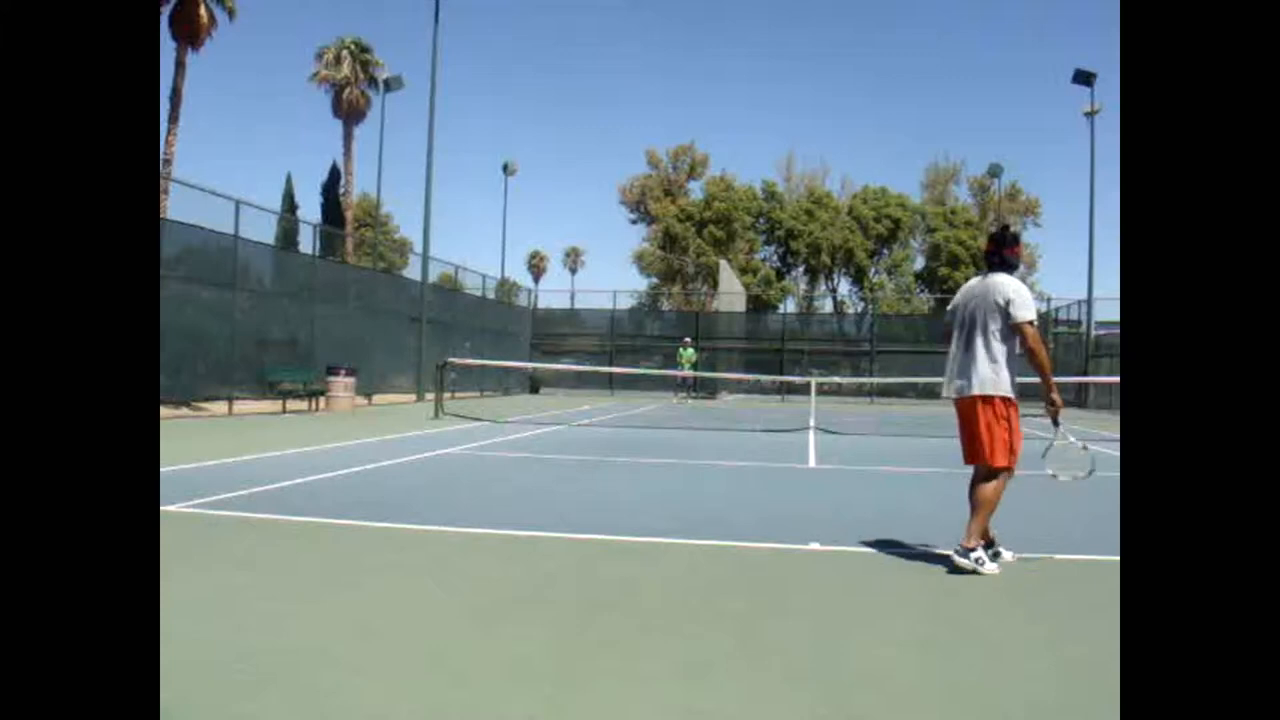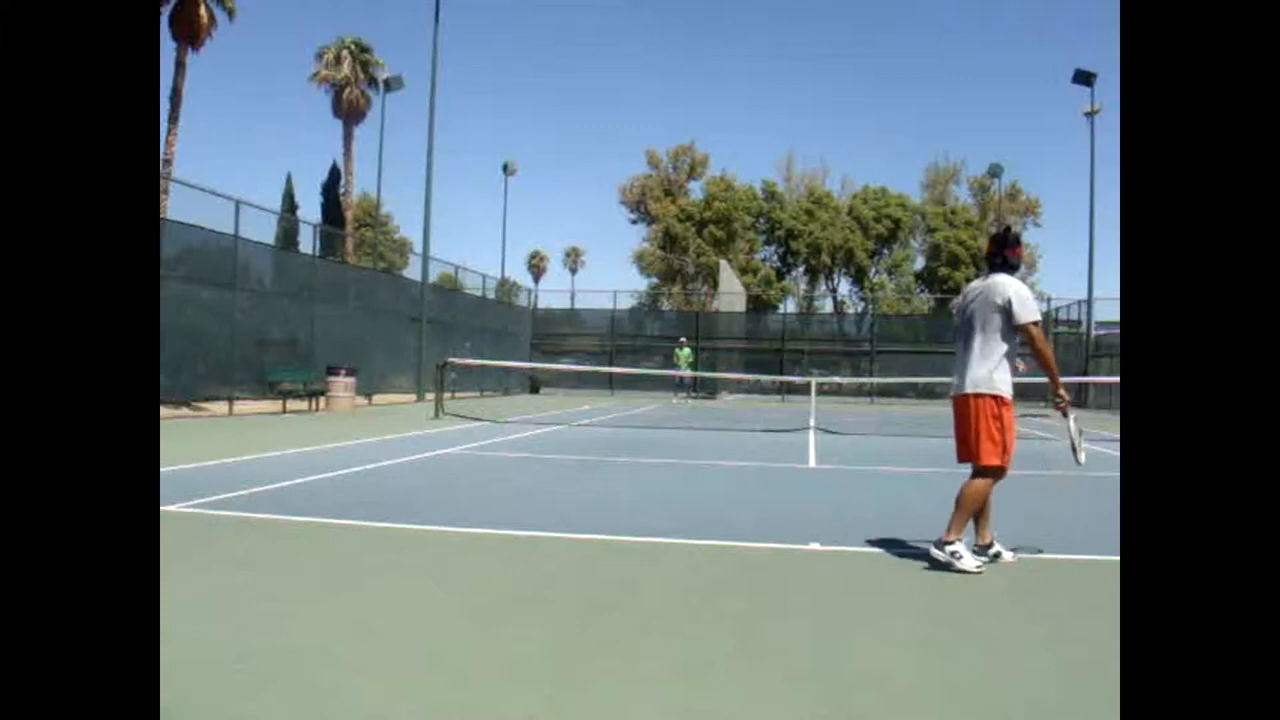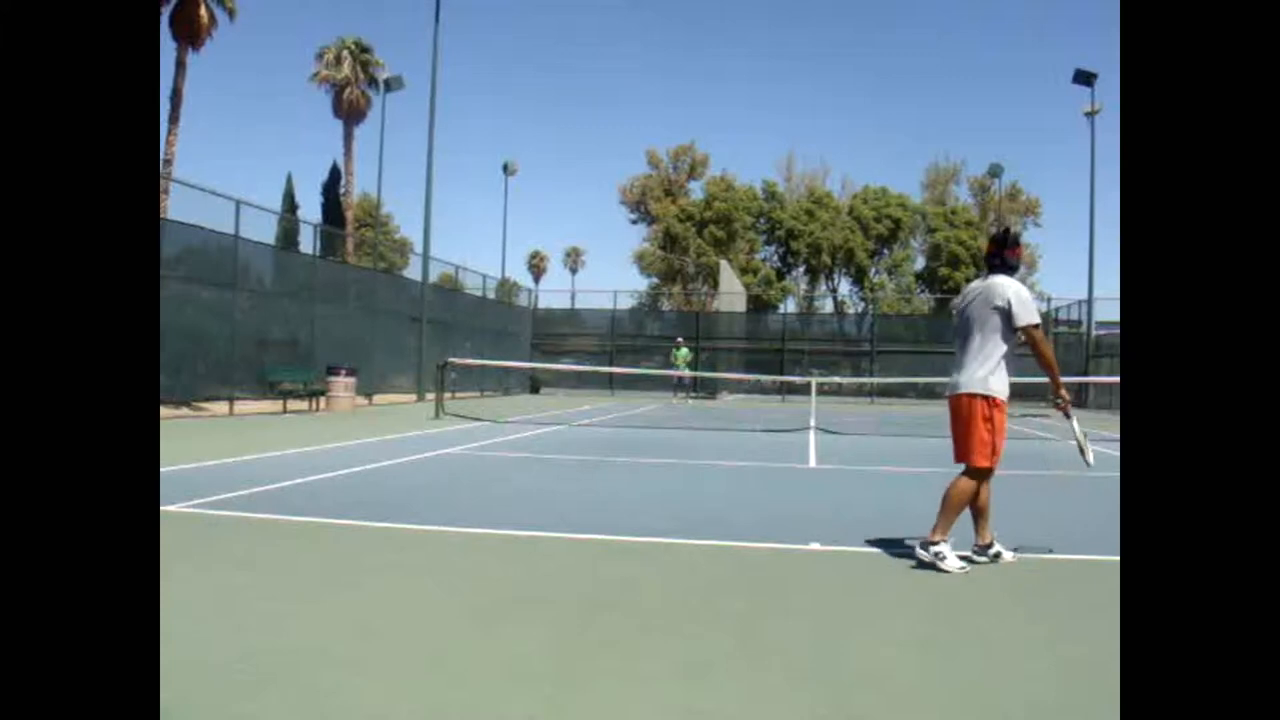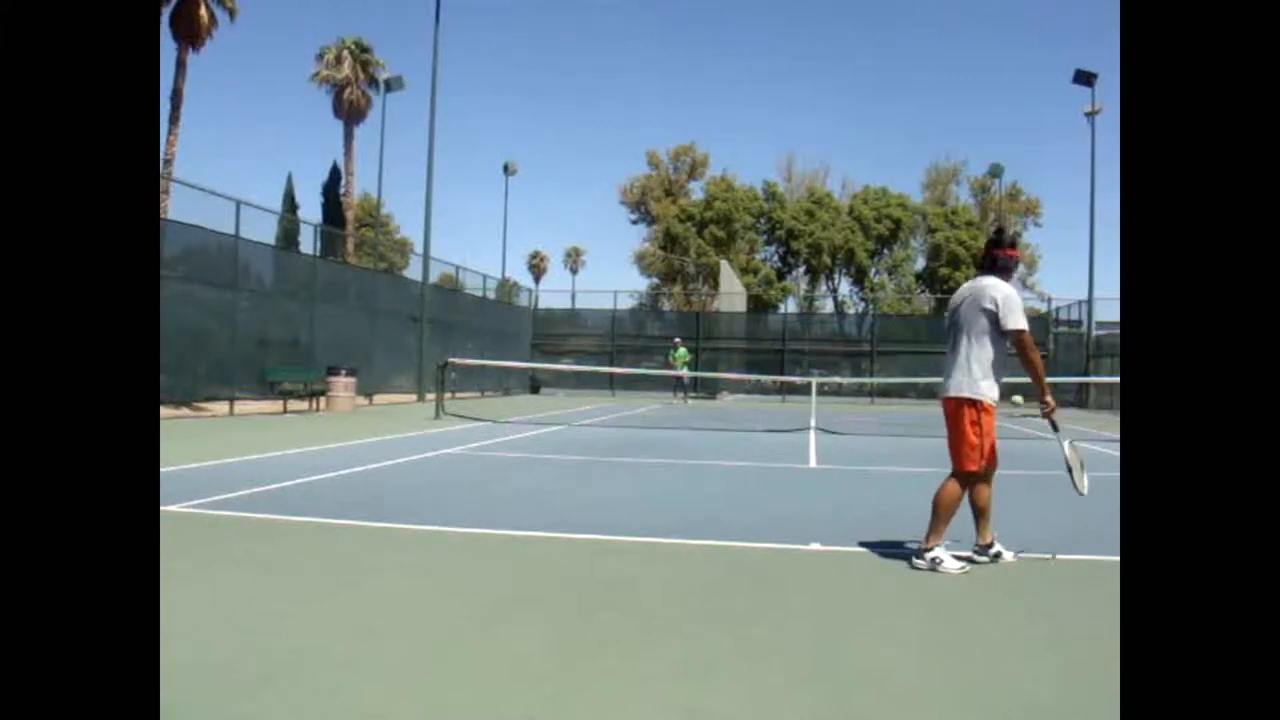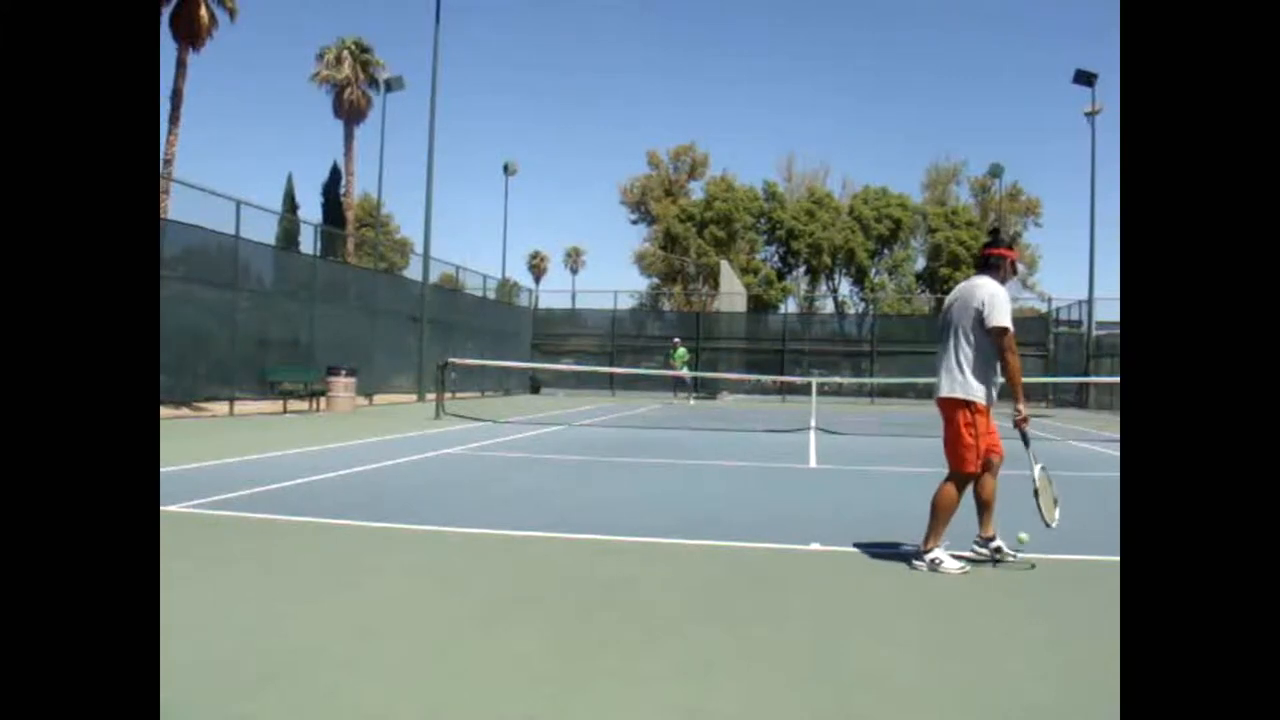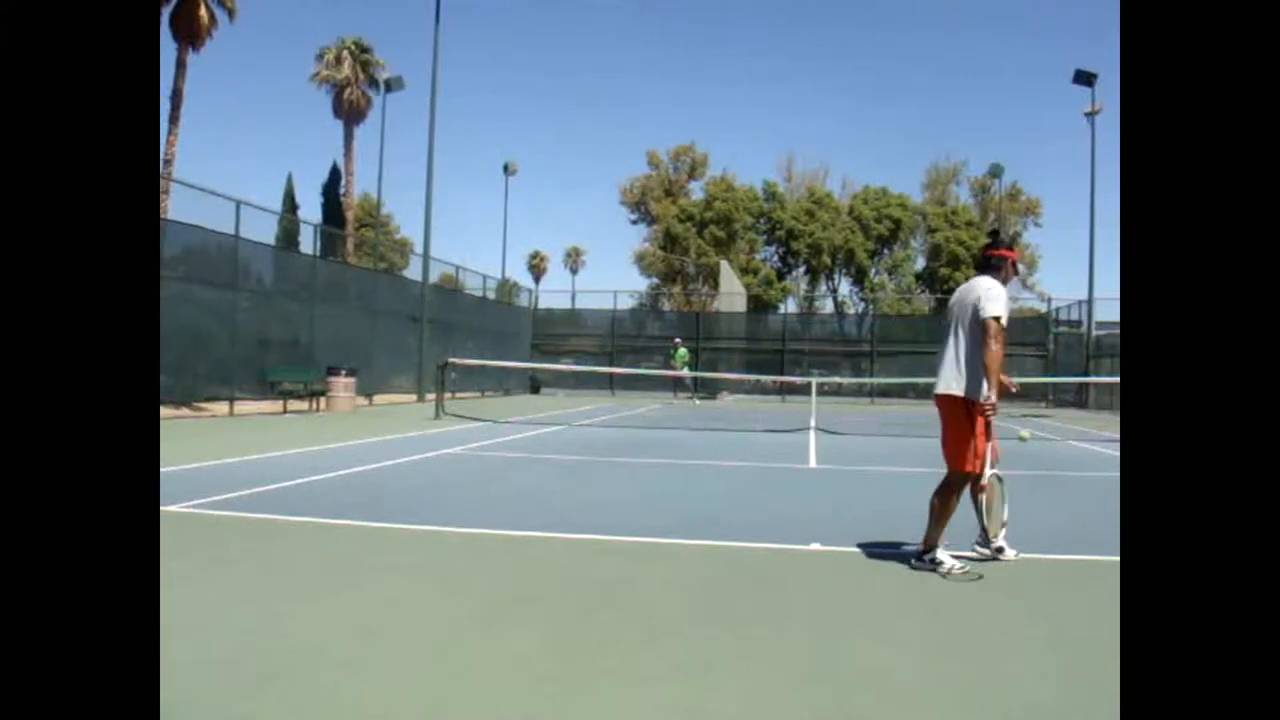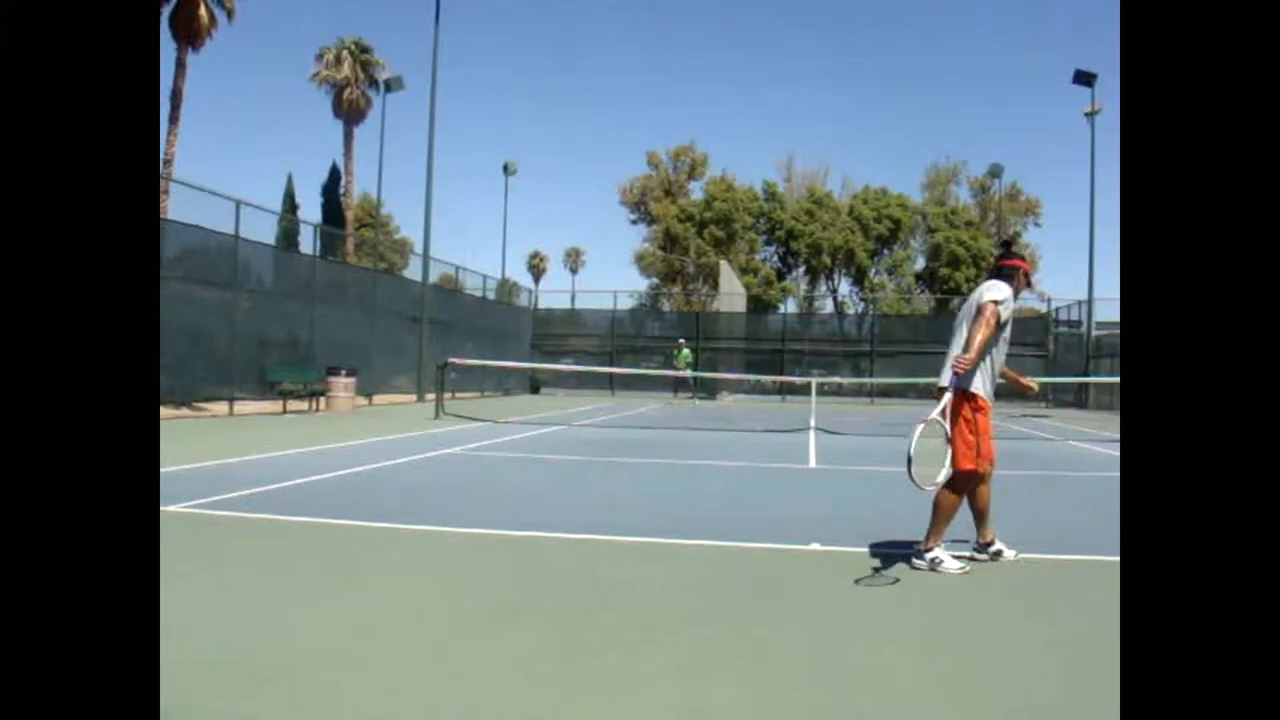
dt=0.2s
person 1, frame 1
left shoulder: (967, 290)
right shoulder: (1014, 289)
left elbow: (952, 335)
right elbow: (1032, 343)
right wrist: (1051, 389)
left hip: (963, 389)
right hip: (994, 390)
left knee: (984, 469)
right knee: (999, 470)
left ankle: (984, 541)
right ankle: (970, 545)
person 1, frame 2
left shoulder: (971, 289)
right shoulder: (1014, 289)
right elbow: (1037, 342)
right wrist: (1057, 385)
left hip: (964, 387)
right hip: (989, 389)
left knee: (983, 468)
right knee: (991, 469)
left ankle: (984, 543)
right ankle: (949, 541)
person 1, frame 3
left shoulder: (969, 291)
right shoulder: (1013, 290)
right elbow: (1038, 344)
right wrist: (1058, 386)
left hip: (961, 387)
right hip: (984, 390)
left knee: (980, 470)
right knee: (978, 469)
left ankle: (984, 543)
right ankle: (934, 541)
person 1, frame 4
left shoulder: (963, 291)
right shoulder: (1003, 293)
right elbow: (1026, 349)
right wrist: (1044, 392)
left hip: (958, 390)
right hip: (974, 394)
left knee: (984, 469)
right knee: (965, 472)
left ankle: (985, 543)
right ankle: (929, 548)
person 1, frame 5
left shoulder: (960, 291)
right shoulder: (994, 292)
right elbow: (1007, 351)
right wrist: (1019, 400)
left hip: (961, 391)
right hip: (967, 394)
left knee: (991, 460)
right knee: (962, 473)
left ankle: (987, 537)
right ankle: (928, 551)
person 1, frame 6
left shoulder: (967, 290)
right shoulder: (992, 290)
right elbow: (993, 340)
left wrist: (998, 379)
right wrist: (993, 388)
left hip: (965, 391)
right hip: (965, 393)
left knee: (983, 465)
right knee: (961, 472)
left ankle: (988, 539)
right ankle: (928, 550)
person 1, frame 7
left shoulder: (987, 292)
right shoulder: (1000, 290)
right elbow: (987, 320)
left wrist: (1018, 380)
right wrist: (971, 353)
left hip: (971, 392)
right hip: (967, 391)
left knee: (982, 469)
right knee: (966, 471)
left ankle: (986, 542)
right ankle: (929, 549)
